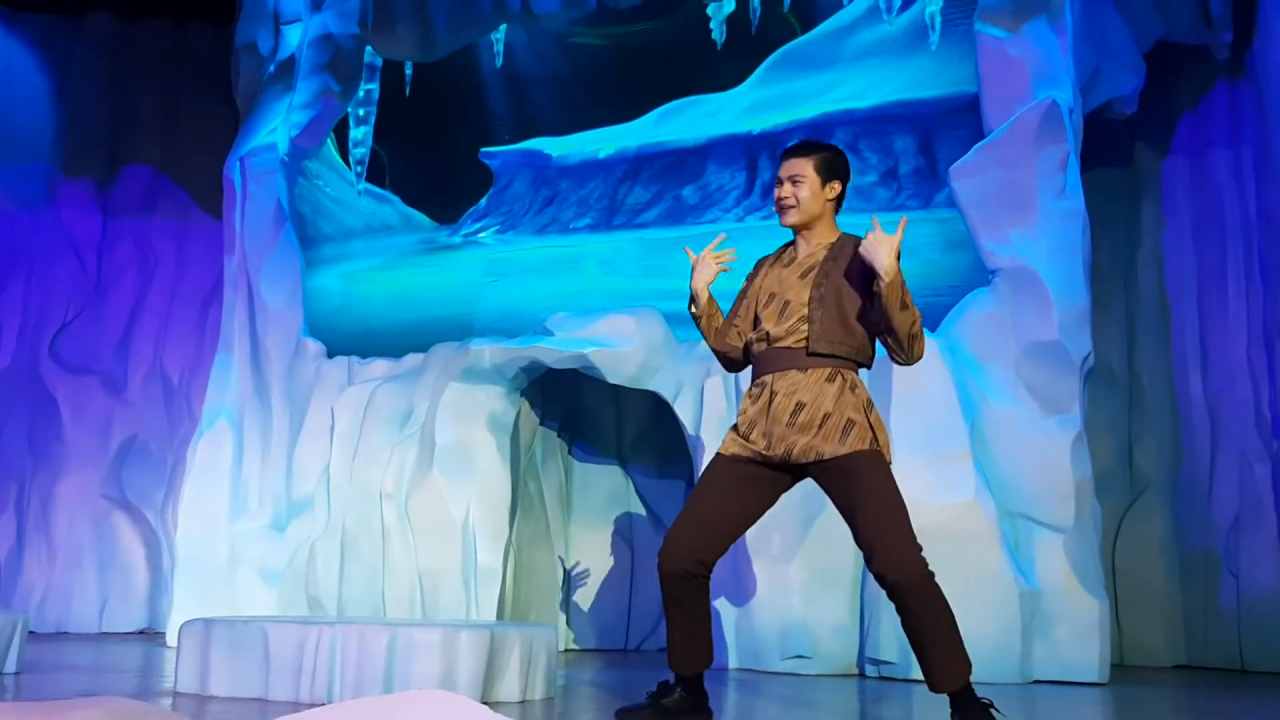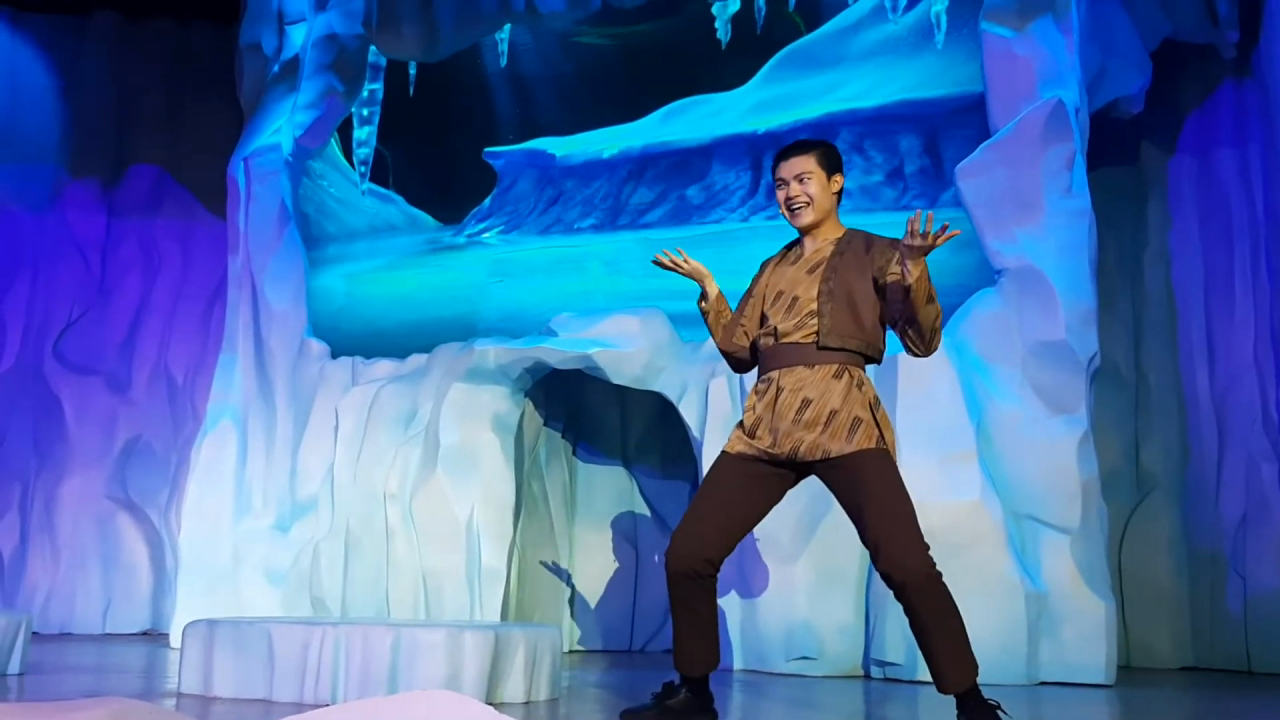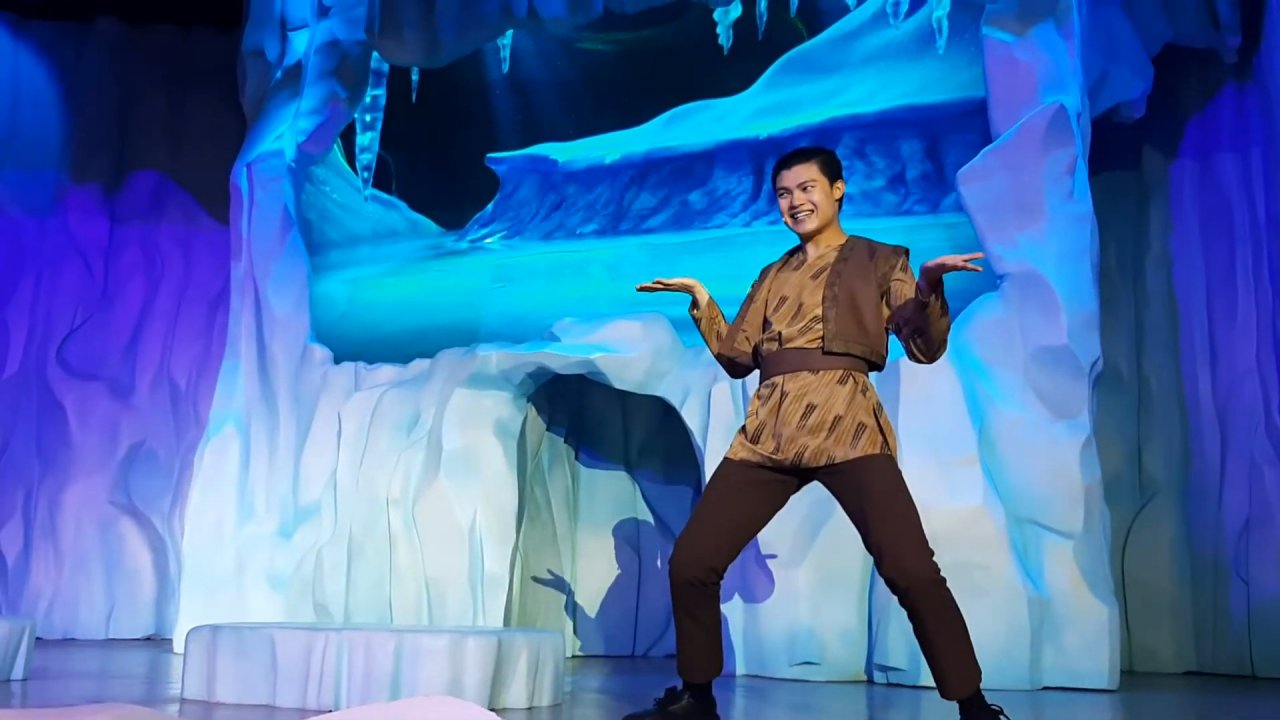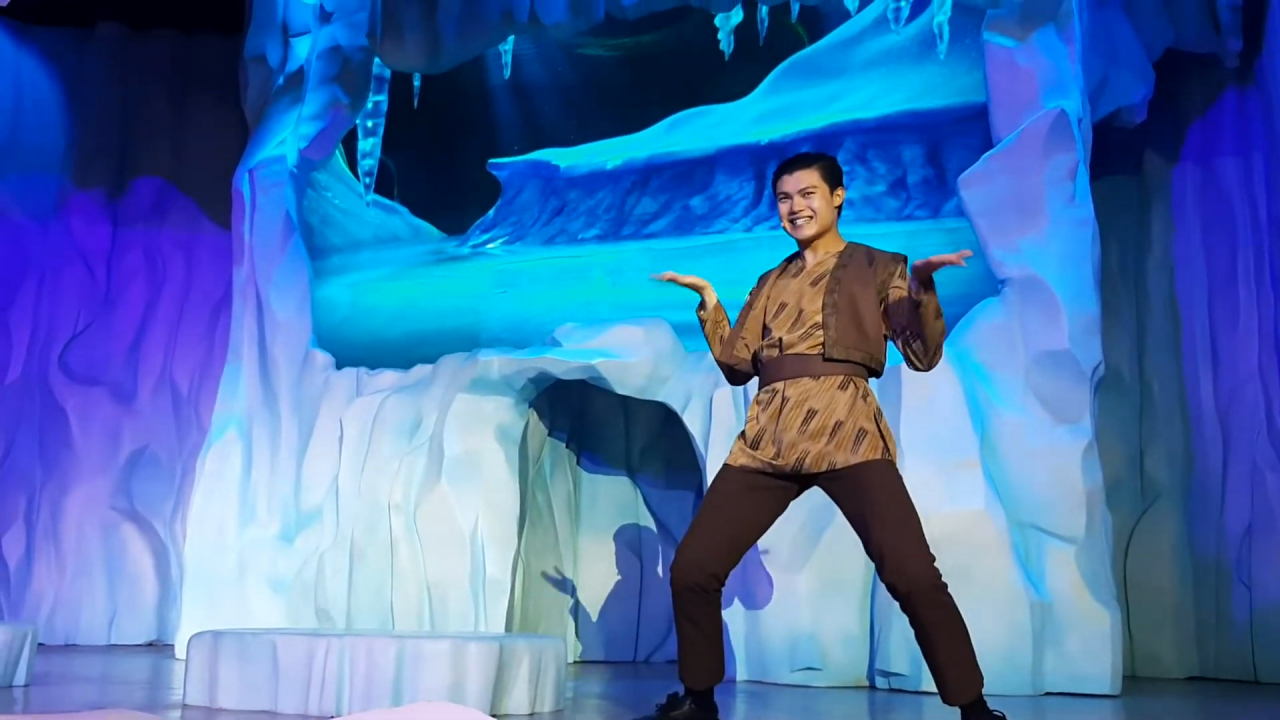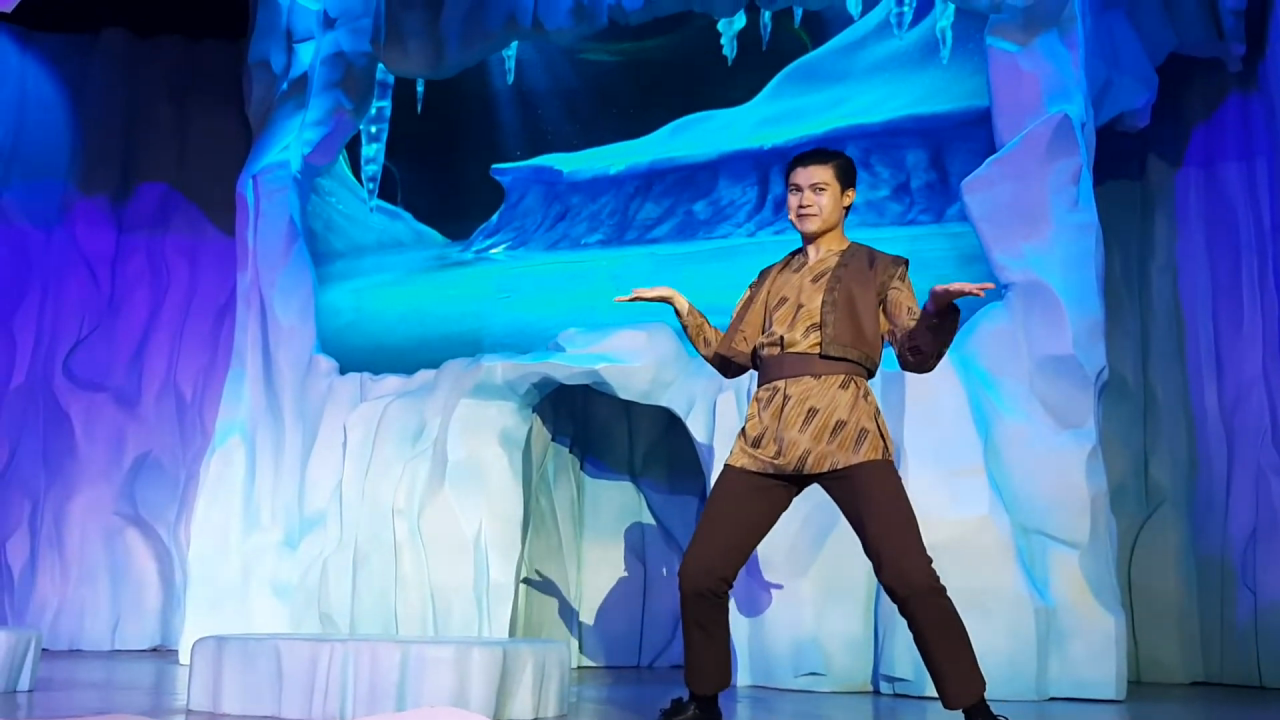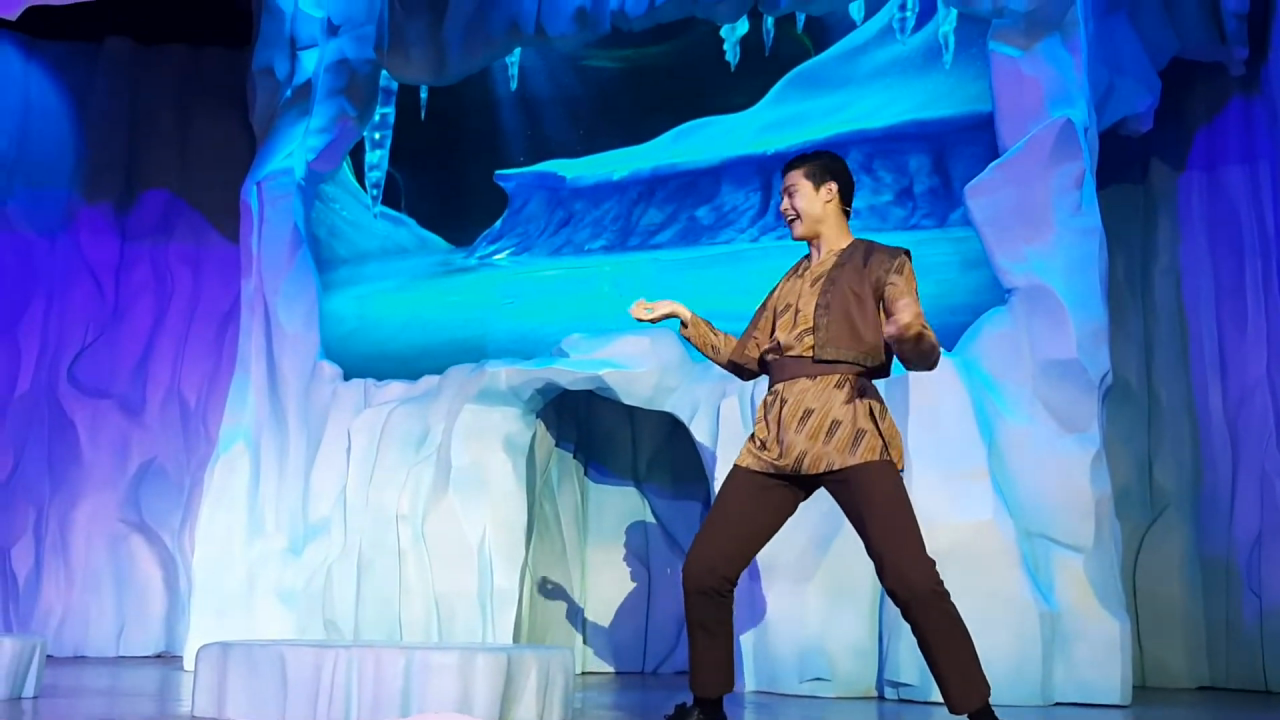
dt=0.4s
person 1, frame 1
left shoulder: (863, 257)
right shoulder: (766, 269)
left elbow: (907, 350)
right elbow: (733, 353)
left wrist: (887, 269)
right wrist: (701, 288)
left hip: (838, 425)
right hip: (759, 431)
left knee: (900, 566)
right knee: (679, 557)
person 1, frame 2
left shoulder: (877, 253)
right shoulder: (772, 268)
left elbow: (922, 340)
right elbow: (739, 353)
left wrist: (913, 267)
right wrist: (708, 290)
left hip: (844, 421)
right hip: (764, 427)
left knee: (907, 565)
right knee: (686, 556)
person 1, frame 3
left shoulder: (880, 261)
right shoulder: (773, 276)
left elbow: (925, 349)
right elbow: (737, 358)
left wrist: (929, 286)
right wrist: (701, 299)
left hip: (846, 427)
right hip: (766, 433)
left knee: (912, 571)
right knee: (690, 563)
person 1, frame 4
left shoulder: (879, 266)
right shoulder: (771, 283)
left elbow: (924, 354)
right elbow: (735, 365)
left wrist: (923, 282)
right wrist: (709, 298)
left hip: (846, 431)
right hip: (766, 438)
left knee: (913, 576)
right knee: (692, 569)
person 1, frame 5
left shoulder: (881, 270)
right shoulder: (771, 278)
left elbow: (918, 358)
right elbow: (732, 358)
left wrist: (941, 308)
right wrist: (682, 306)
left hip: (847, 431)
right hip: (767, 436)
left knee: (911, 578)
right knee: (700, 573)
person 1, frame 6
left shoulder: (882, 261)
right shoulder: (791, 278)
left elbow: (915, 349)
right elbow: (747, 361)
left wrist: (912, 336)
right wrist: (684, 316)
left hip: (851, 433)
right hip: (776, 439)
left knee: (912, 579)
right knee: (705, 568)
